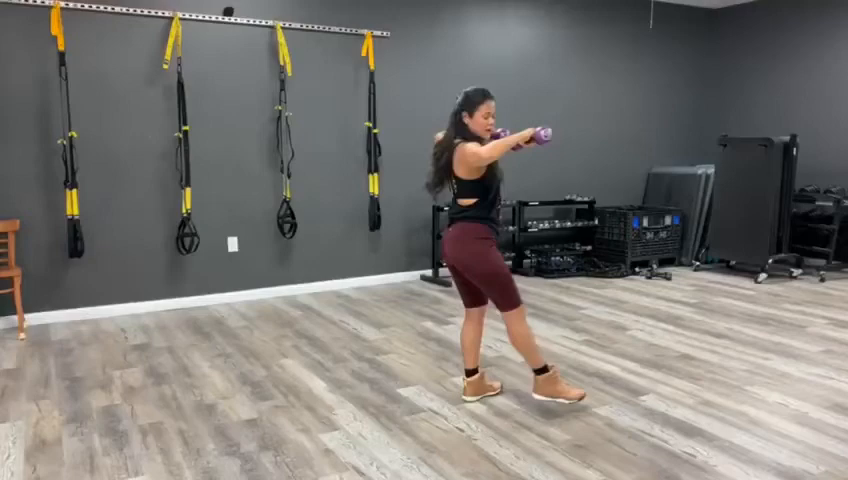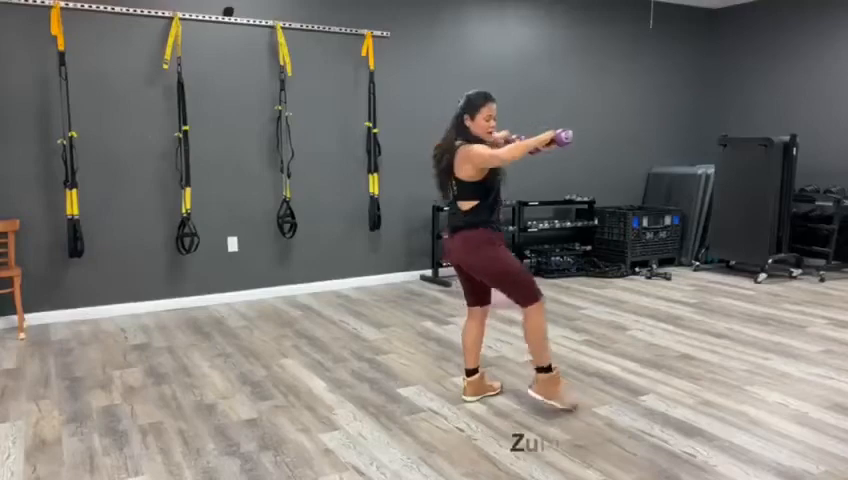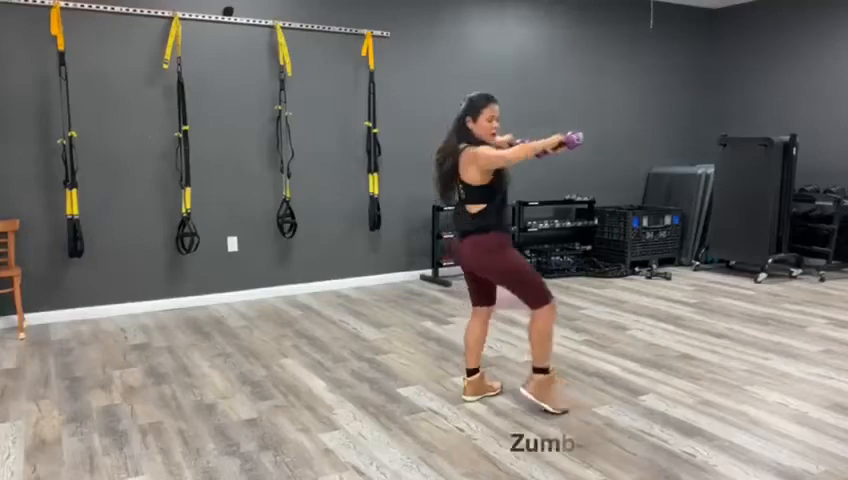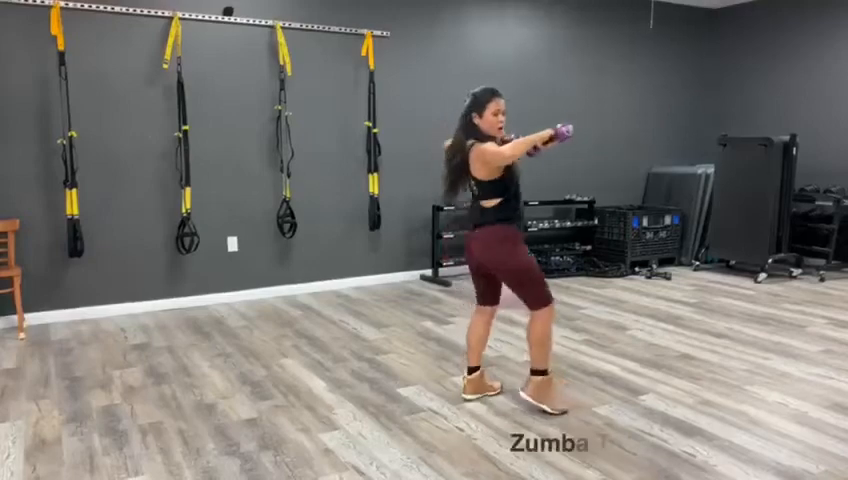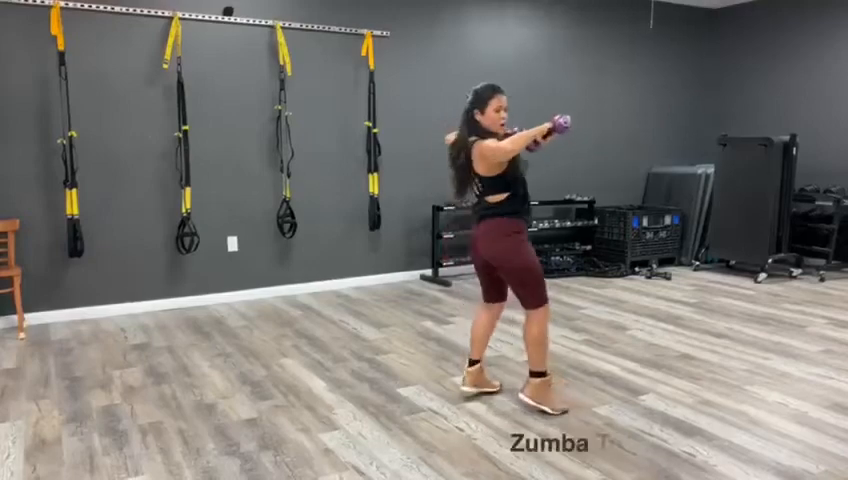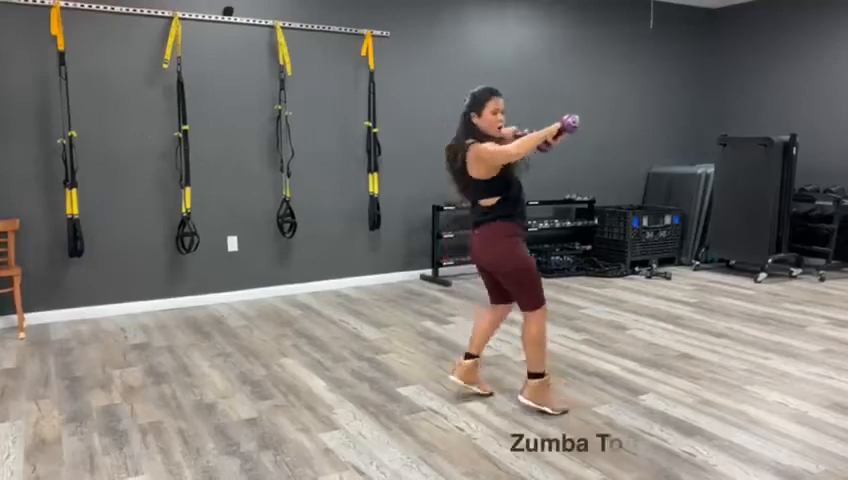
dt=0.1s
person 1, frame 1
left shoulder: (453, 144)
right shoulder: (468, 151)
right elbow: (487, 154)
right wrist: (521, 136)
left hip: (456, 239)
right hip: (473, 240)
left knee: (474, 310)
right knee: (513, 309)
left ankle: (473, 381)
right ankle: (545, 380)
person 1, frame 2
left shoulder: (456, 148)
right shoulder: (471, 153)
right elbow: (503, 156)
left wrist: (501, 138)
right wrist: (541, 139)
left hip: (458, 242)
right hip: (480, 243)
left knee: (477, 309)
right knee: (533, 302)
left ankle: (473, 381)
right ankle: (547, 380)
person 1, frame 3
left shoulder: (459, 151)
right shoulder: (478, 156)
right elbow: (510, 157)
left wrist: (501, 141)
right wrist: (551, 141)
left hip: (468, 245)
right hip: (490, 245)
left knee: (481, 309)
right knee: (544, 305)
left ankle: (474, 381)
right ankle: (540, 382)
person 1, frame 4
left shoulder: (466, 147)
right shoulder: (486, 152)
right elbow: (508, 152)
right wrist: (543, 135)
left hip: (478, 240)
right hip: (501, 240)
left knee: (485, 307)
right knee: (543, 307)
left ankle: (474, 380)
right ankle: (538, 384)
person 1, frame 5
left shoulder: (470, 143)
right shoulder: (487, 148)
right elbow: (508, 148)
right wrist: (541, 129)
left hip: (484, 235)
right hip: (506, 235)
left knee: (492, 302)
right knee: (538, 308)
left ankle: (474, 372)
right ankle: (538, 386)
person 1, frame 6
left shoulder: (469, 146)
right shoulder: (483, 151)
right elbow: (512, 152)
left wrist: (509, 134)
right wrist: (548, 131)
left hip: (482, 238)
right hip: (502, 239)
left knee: (500, 303)
right knee: (535, 309)
left ankle: (467, 367)
right ankle: (537, 387)
